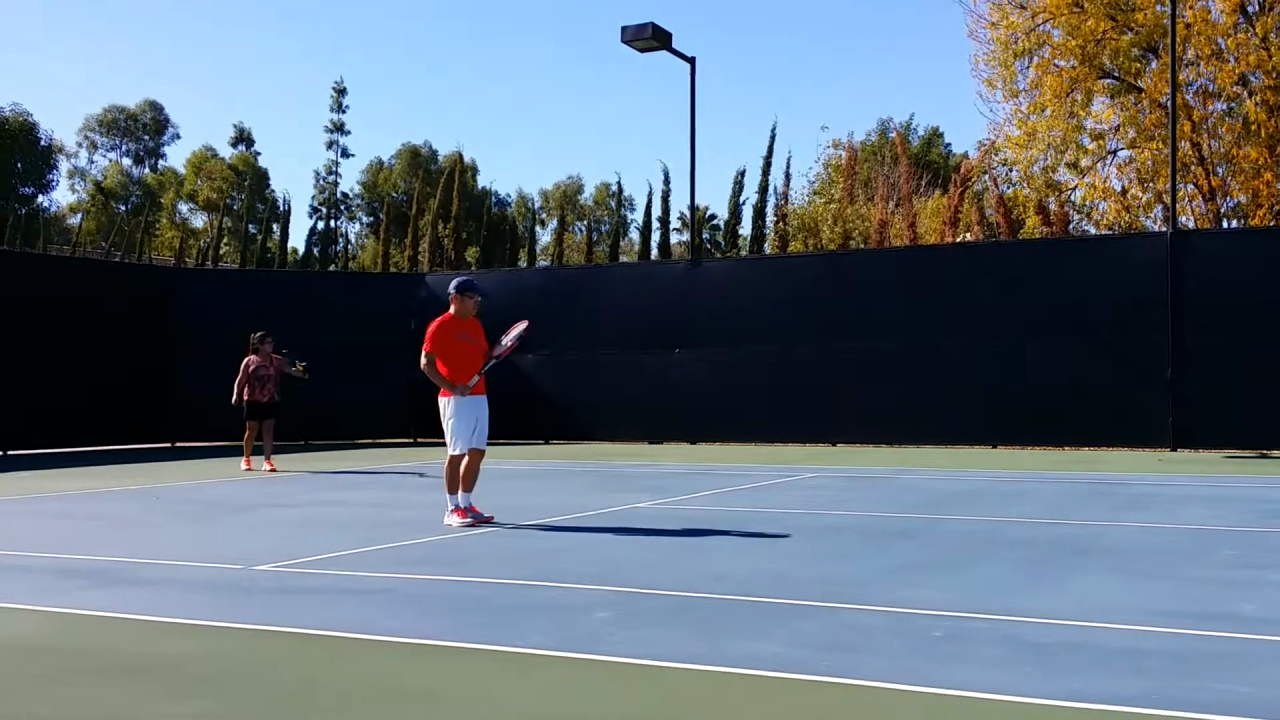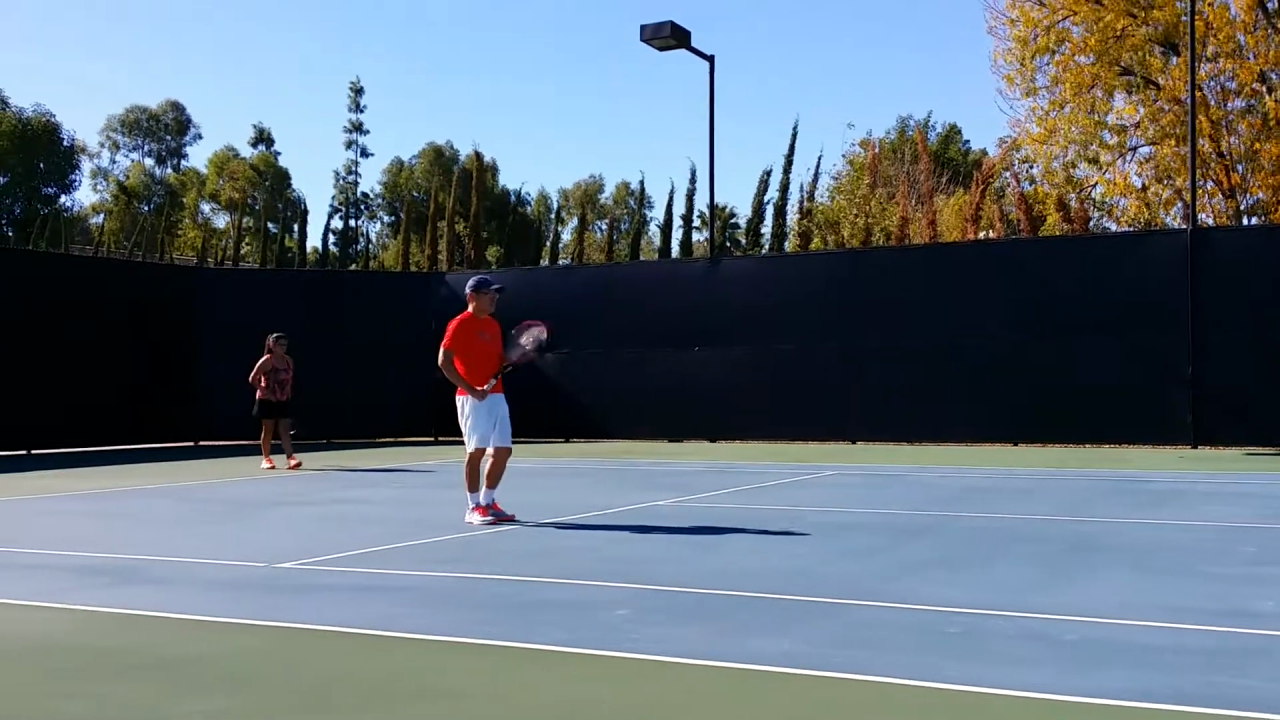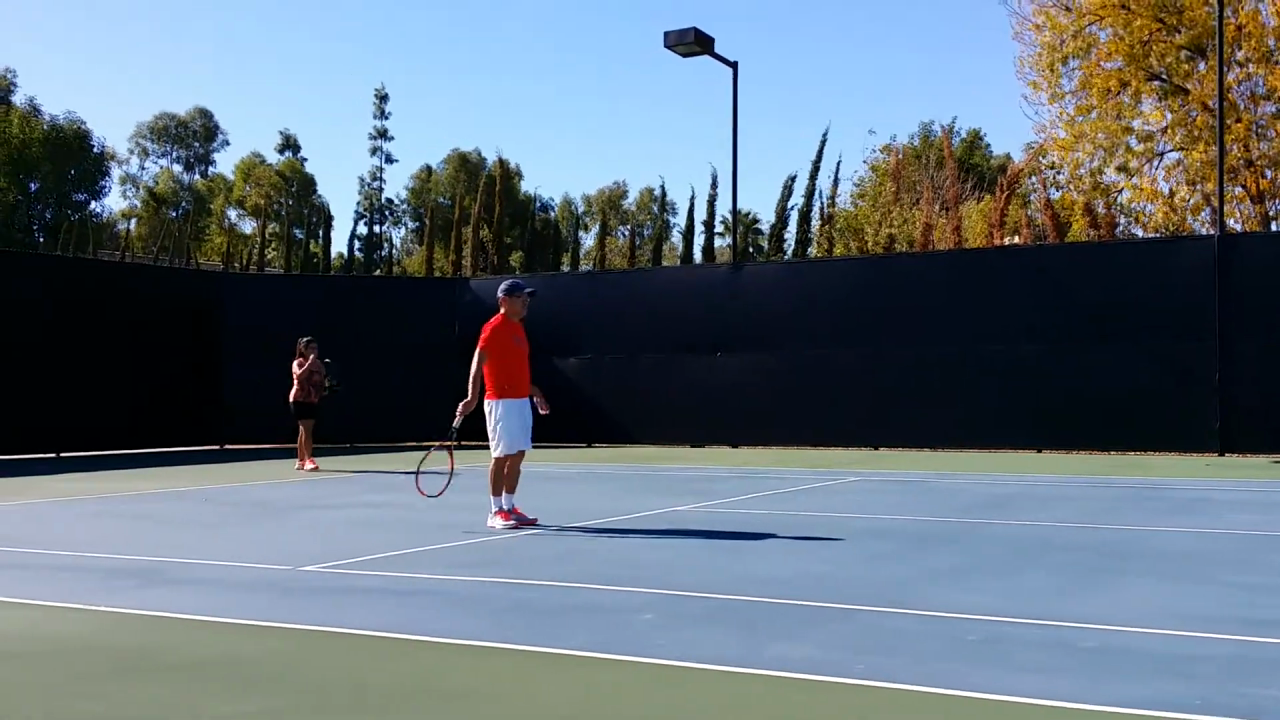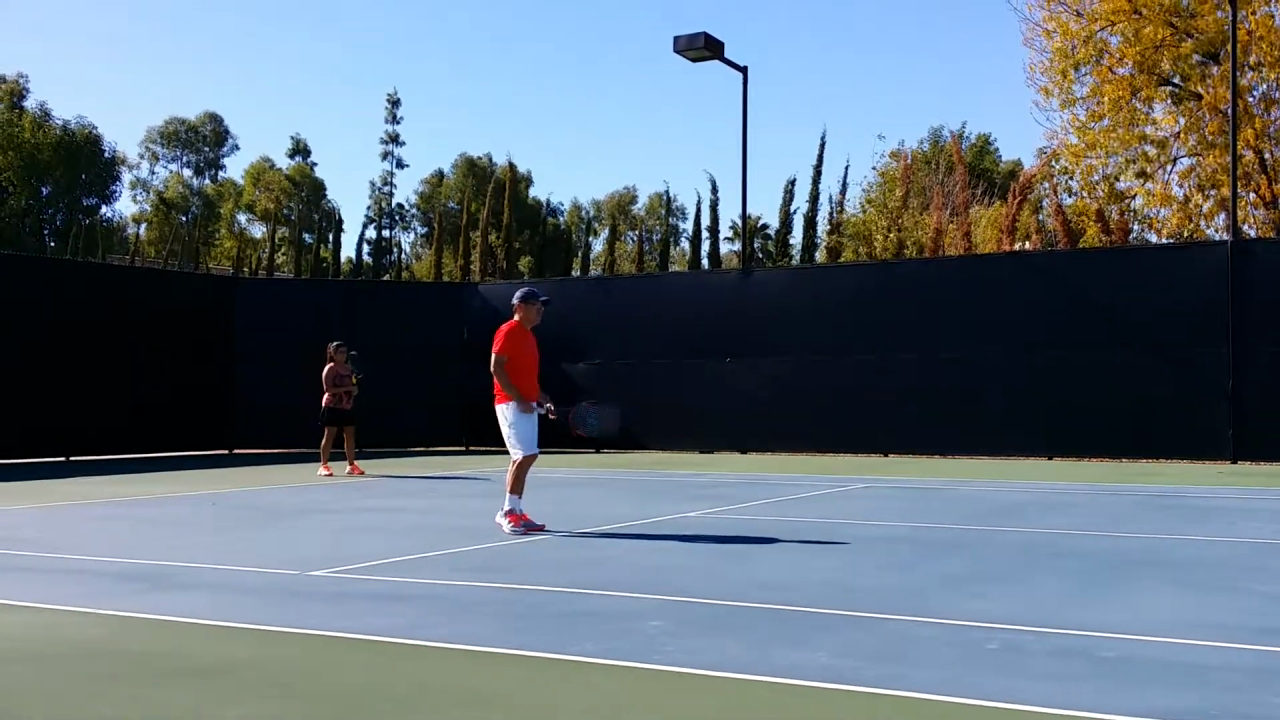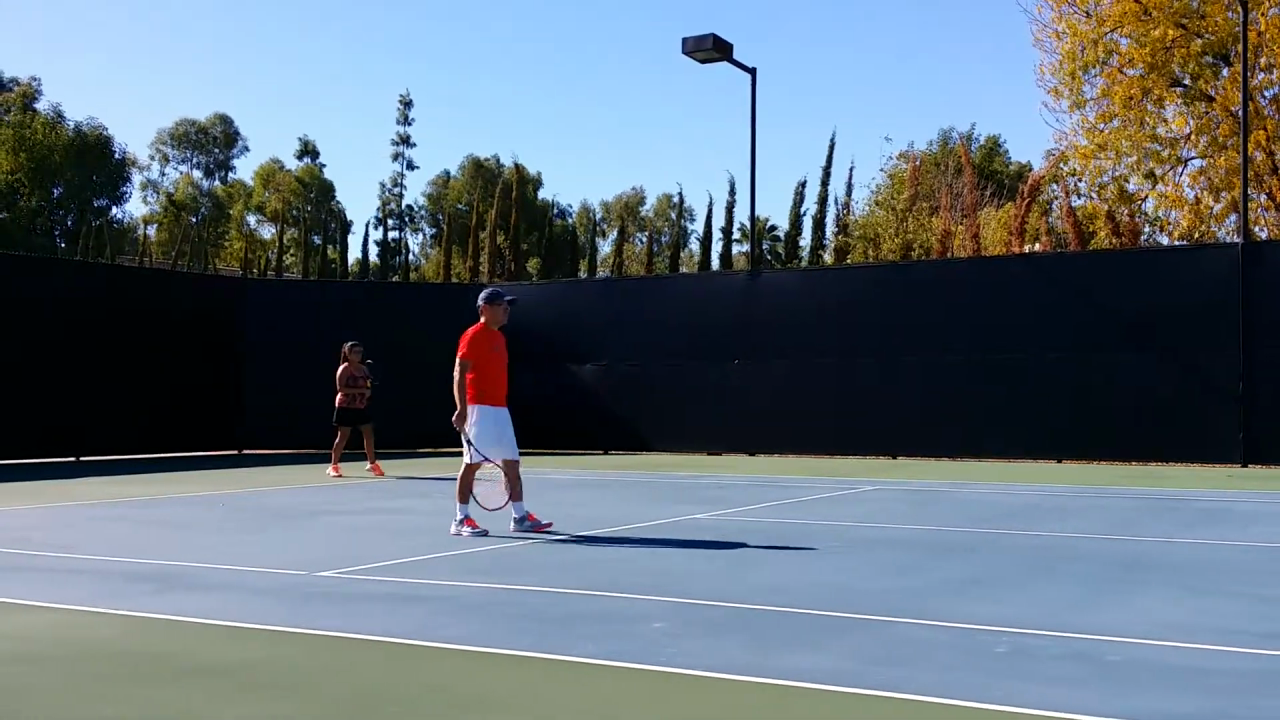
dt=1s
person 1, frame 1
left shoulder: (475, 324)
right shoulder: (440, 326)
right elbow: (426, 363)
right wrist: (452, 387)
left hip: (479, 397)
right hip: (455, 399)
left knee: (477, 453)
right knee: (457, 453)
left ankle: (466, 505)
right ankle: (453, 510)
person 1, frame 2
left shoulder: (493, 325)
right shoulder: (460, 324)
right elbow: (444, 361)
right wrist: (469, 389)
left hip: (497, 396)
right hip: (474, 399)
left knee: (503, 451)
right knee: (476, 451)
left ankle: (487, 502)
right ankle: (474, 508)
person 1, frame 3
left shoulder: (518, 327)
right shoulder: (495, 327)
right elbow: (478, 362)
left wrist: (536, 393)
right wrist: (473, 397)
left hip: (521, 400)
right hip: (502, 401)
left knee: (517, 455)
right knee: (502, 455)
left ankle: (509, 507)
right ankle: (496, 512)
person 1, frame 4
left shoulder: (529, 336)
right shoulder: (508, 331)
right elbow: (496, 368)
left wrist: (543, 400)
right wrist: (519, 400)
left hip: (527, 406)
right hip: (512, 405)
left knee: (522, 459)
right knee: (527, 455)
left ankle: (516, 513)
right ankle: (507, 511)
person 1, frame 5
left shoulder: (499, 338)
right shoulder: (473, 335)
right elbow: (460, 373)
right wrist: (461, 409)
left hip: (500, 409)
right hip: (480, 409)
left knee: (511, 463)
right knee: (472, 463)
left ankle: (520, 517)
right ankle: (461, 520)
